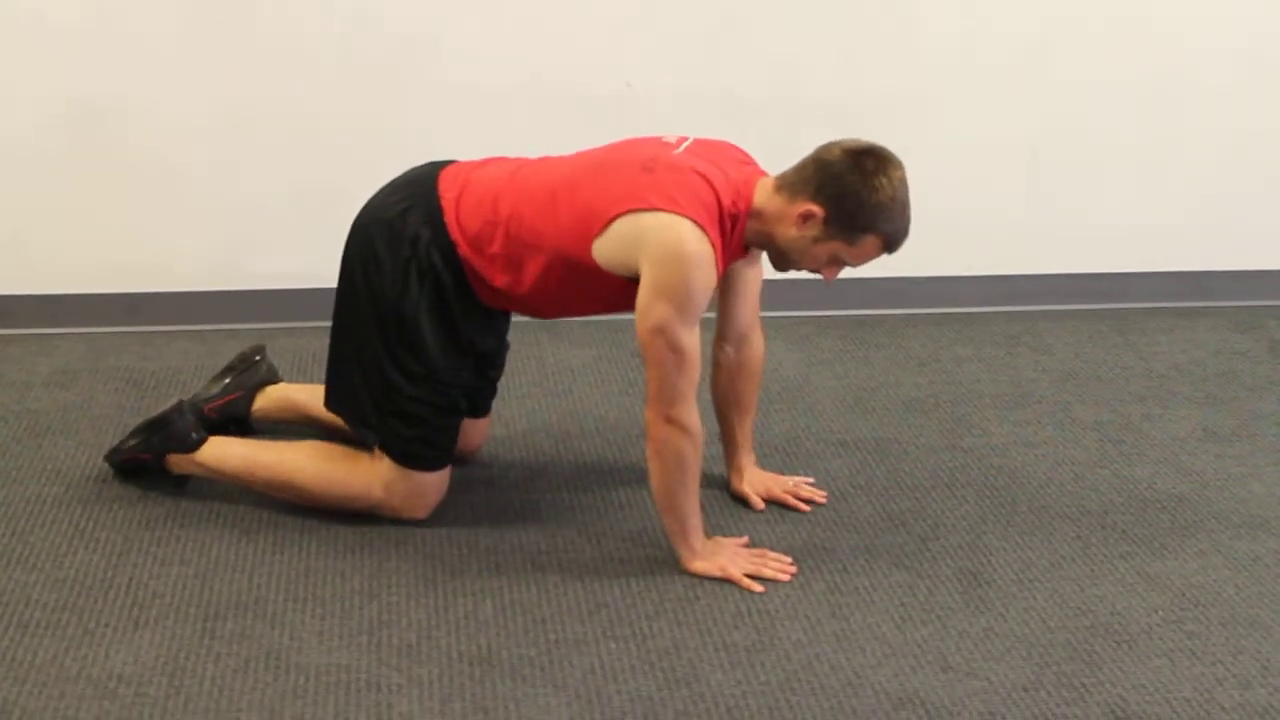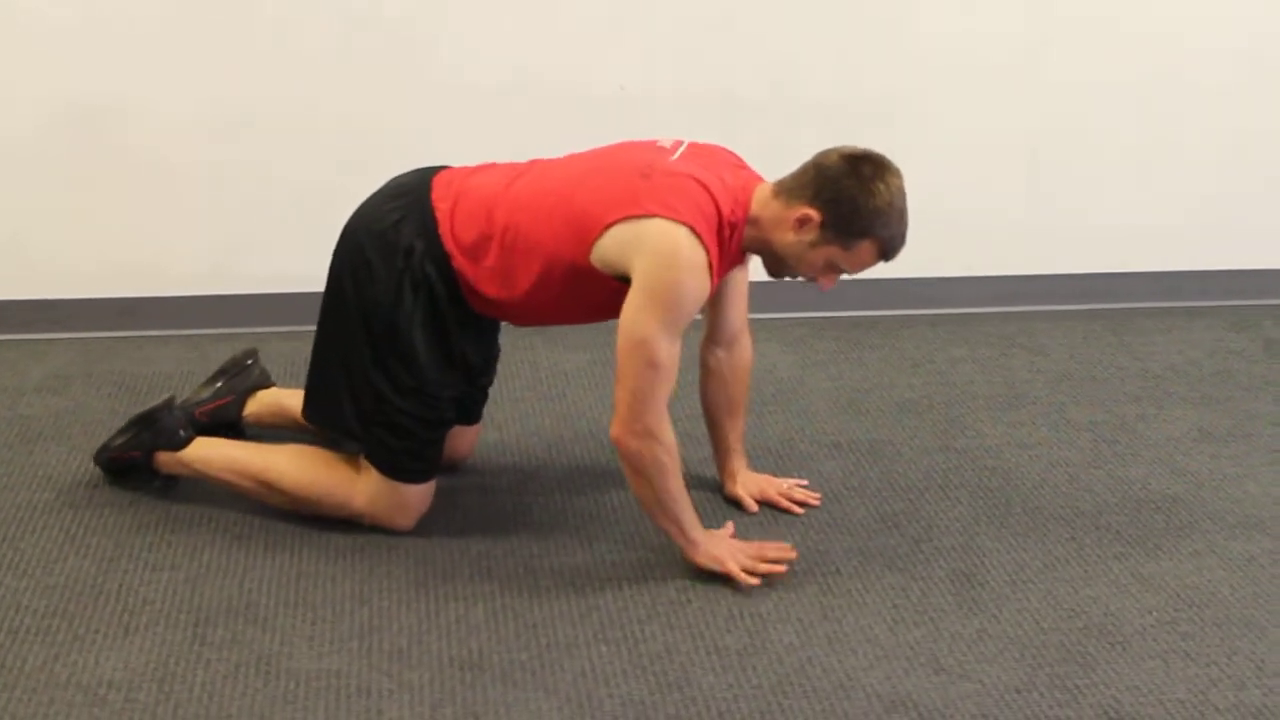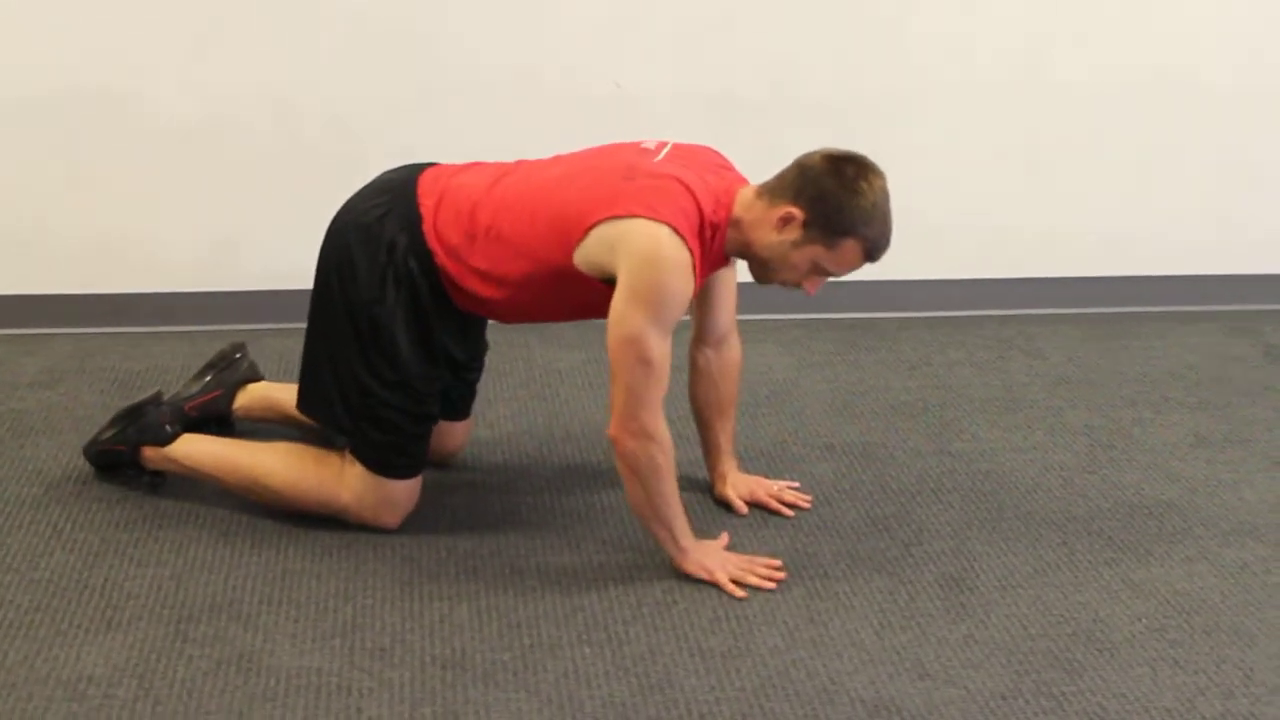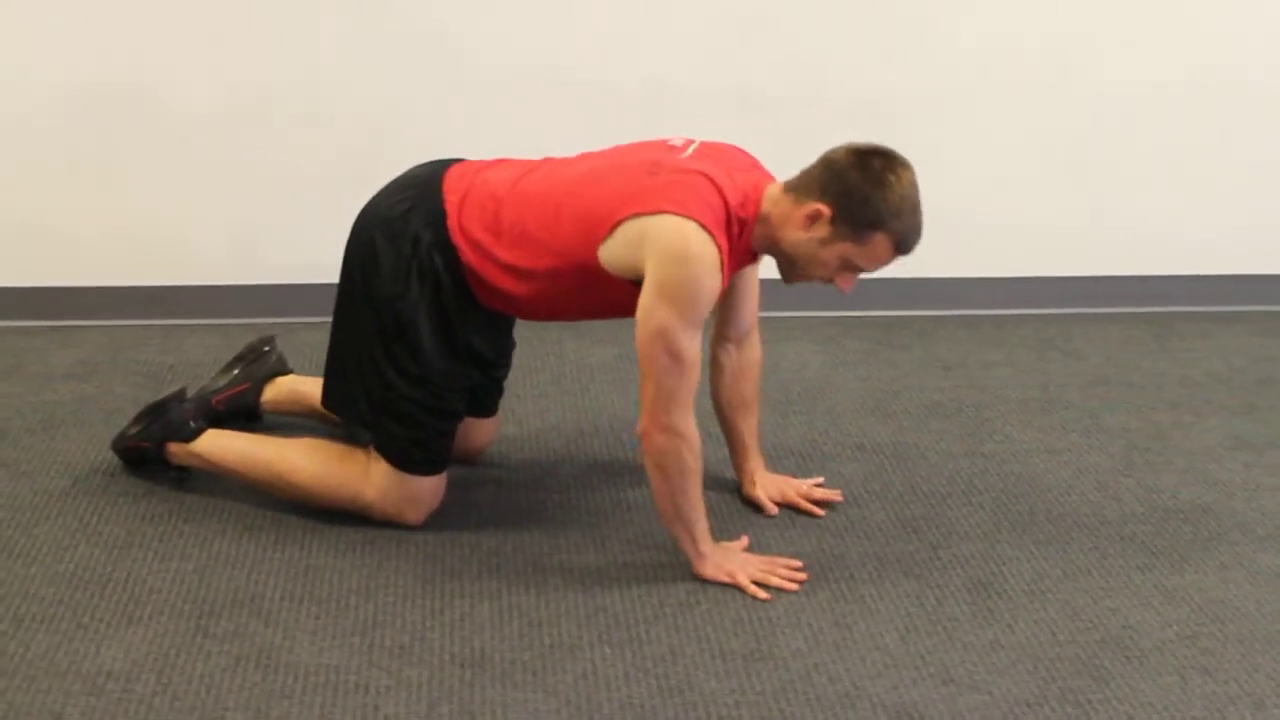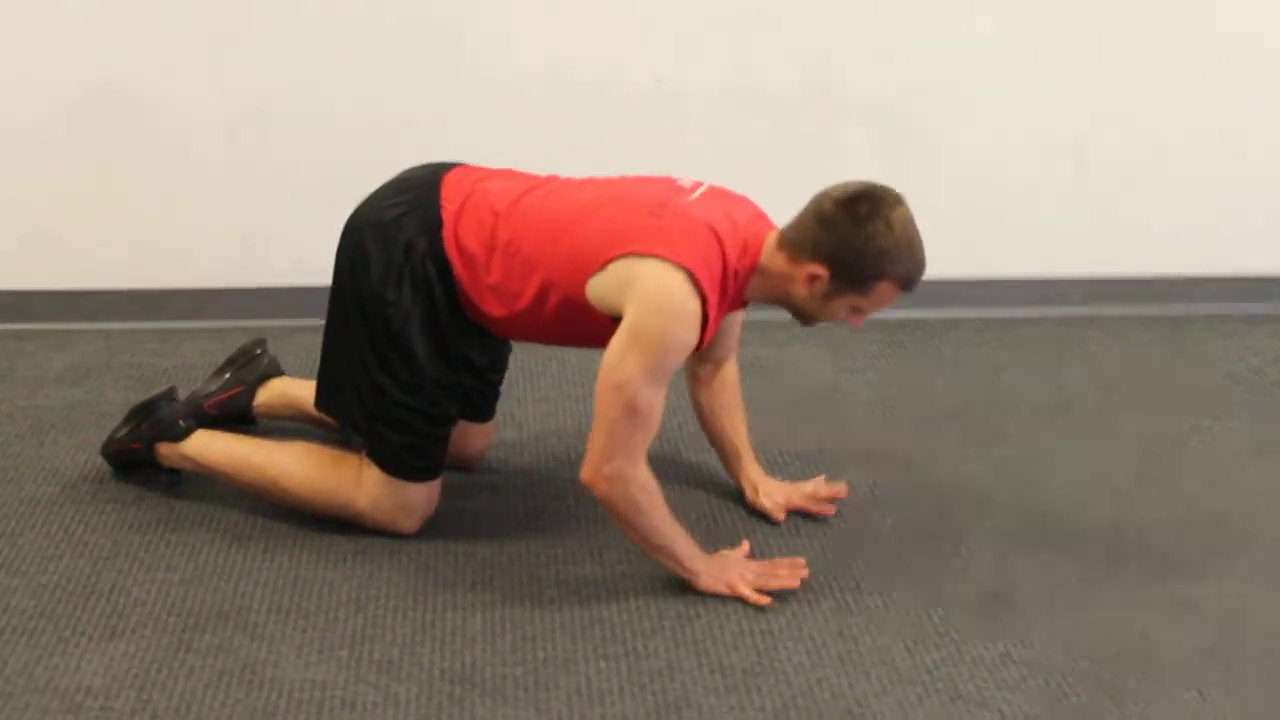
dt=0.4s
person 1, frame 1
left shoulder: (745, 188)
right shoulder: (685, 243)
left elbow: (740, 339)
right elbow: (670, 415)
left wrist: (744, 465)
right wrist: (693, 548)
left hip: (454, 225)
right hip: (411, 253)
left knee: (462, 436)
right knee: (411, 488)
left ankle: (259, 395)
right ankle: (189, 446)
person 1, frame 2
left shoulder: (738, 194)
right shoulder: (680, 250)
left elbow: (727, 343)
right elbow: (636, 431)
left wrist: (734, 467)
right wrist: (697, 545)
left hip: (442, 224)
right hip: (405, 260)
left knee: (451, 446)
right knee: (393, 502)
left ankle: (253, 398)
right ankle: (176, 445)
person 1, frame 3
left shoulder: (724, 193)
right shoulder: (664, 249)
left elbow: (716, 342)
right elbow: (633, 431)
left wrist: (726, 469)
right wrist: (685, 552)
left hip: (429, 217)
right hip: (389, 256)
left knee: (442, 440)
right knee: (380, 498)
left ankle: (240, 392)
right ankle: (161, 441)
person 1, frame 4
left shoulder: (750, 191)
right shoulder: (691, 246)
left elbow: (736, 341)
right elbow: (664, 428)
left wrist: (753, 469)
right wrist: (705, 556)
left hip: (457, 215)
right hip: (414, 253)
left knee: (467, 438)
right knee: (404, 495)
left ankle: (267, 386)
right ankle: (186, 436)
person 1, frame 5
left shoulder: (749, 235)
right shoulder: (674, 294)
left elbow: (711, 365)
right elbow: (608, 471)
left wrist: (753, 477)
right wrist: (700, 568)
left hip: (449, 213)
right hip: (406, 257)
left knee: (464, 444)
right knee: (398, 502)
left ankle: (260, 388)
right ankle: (178, 437)
